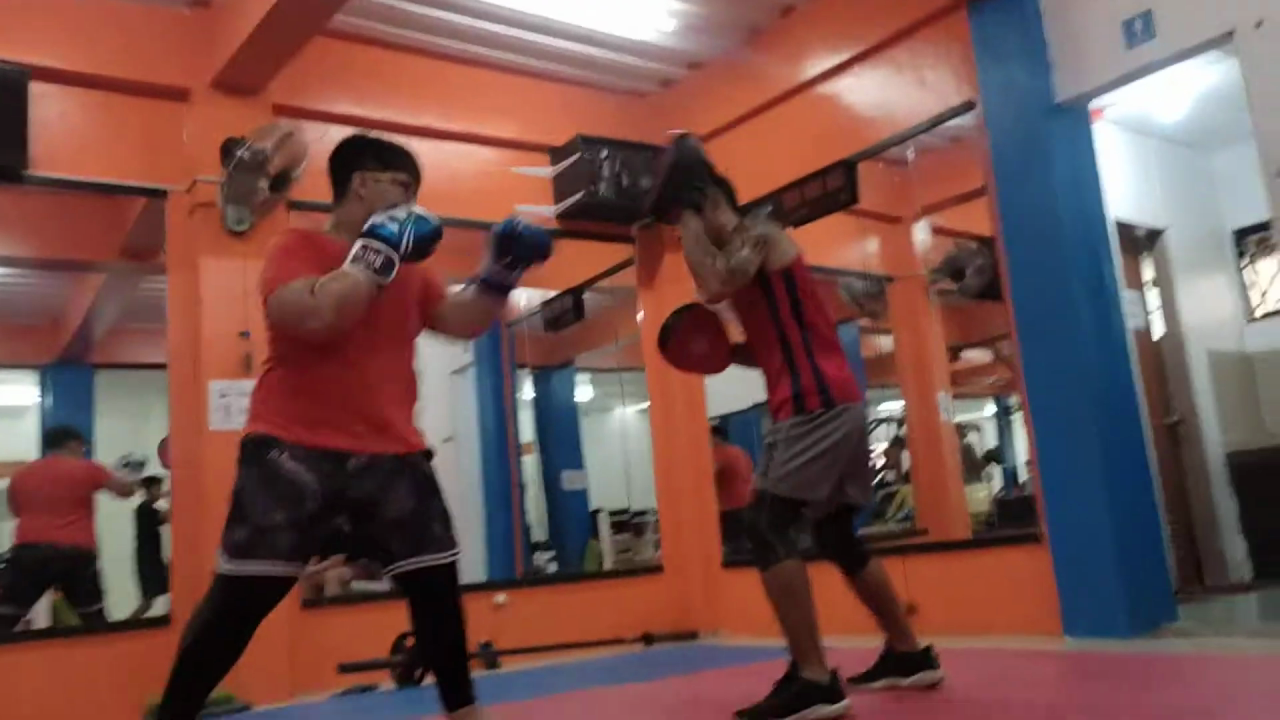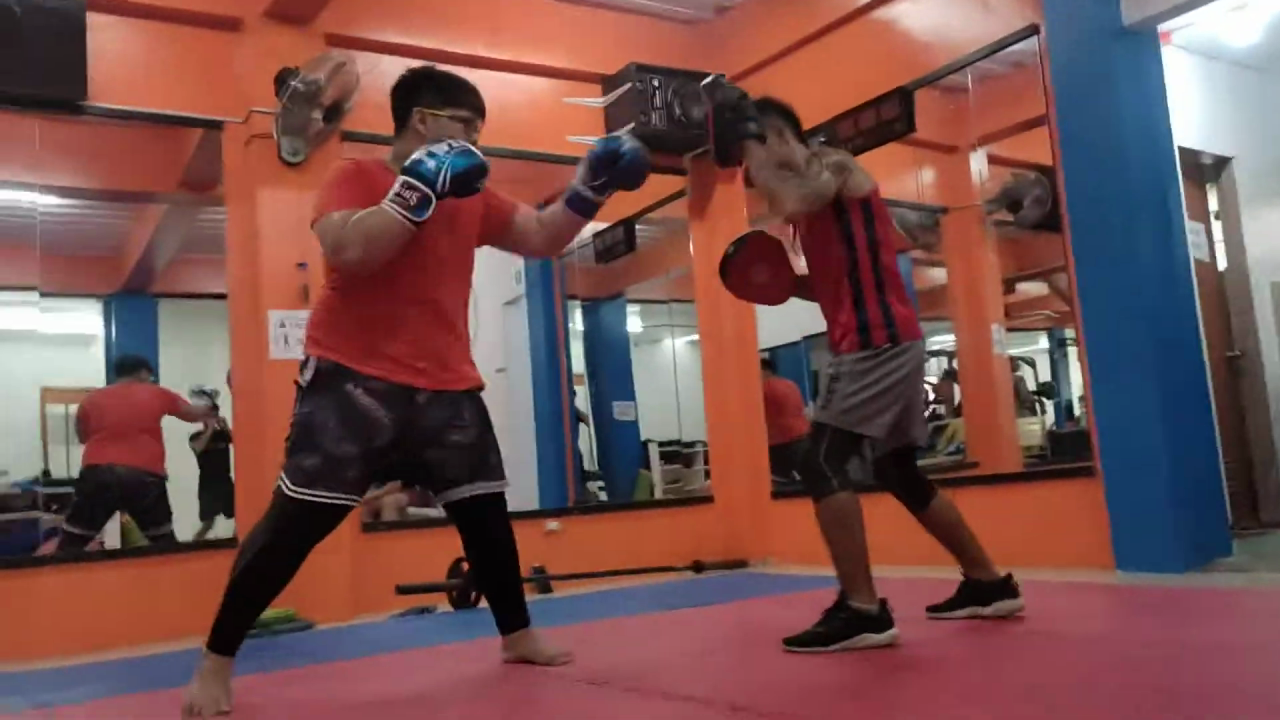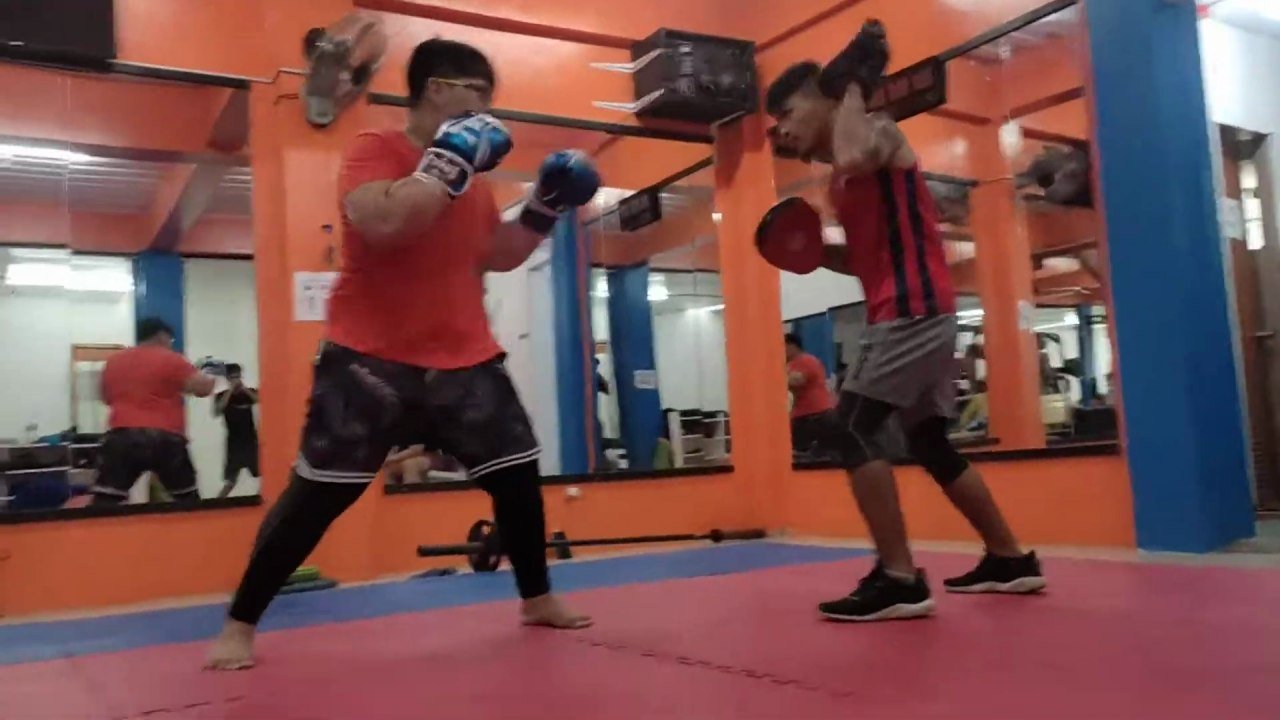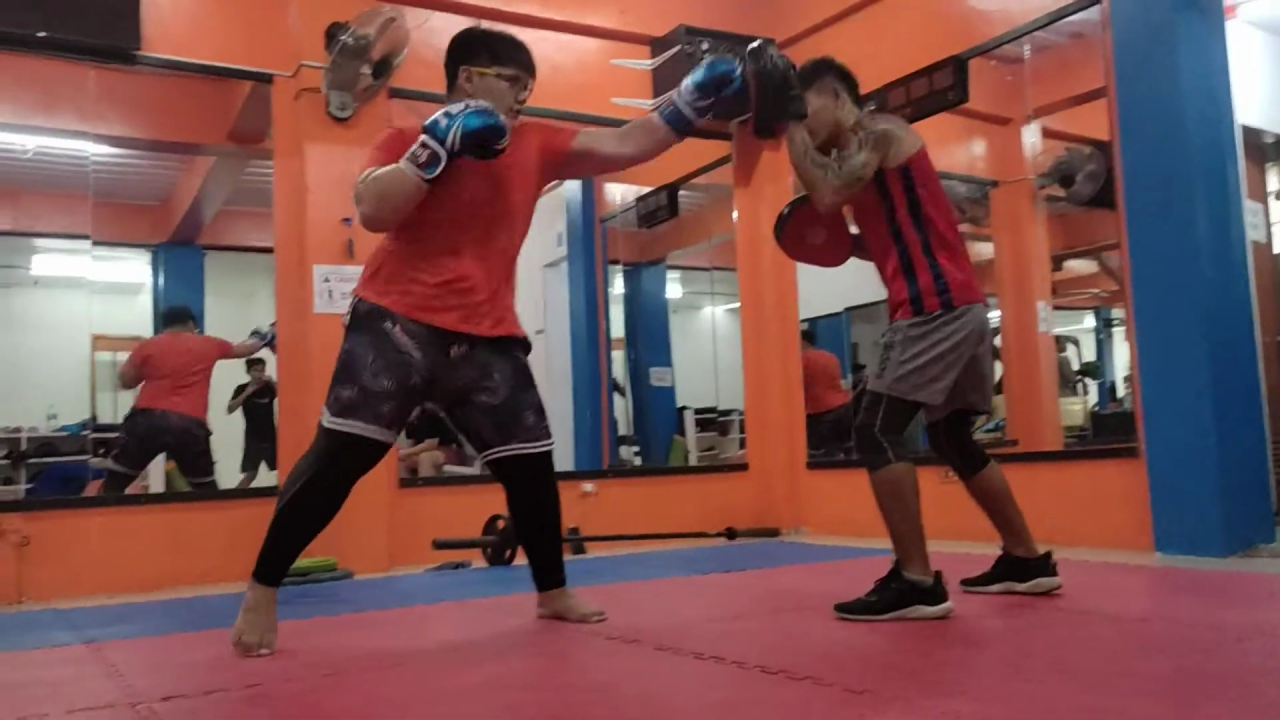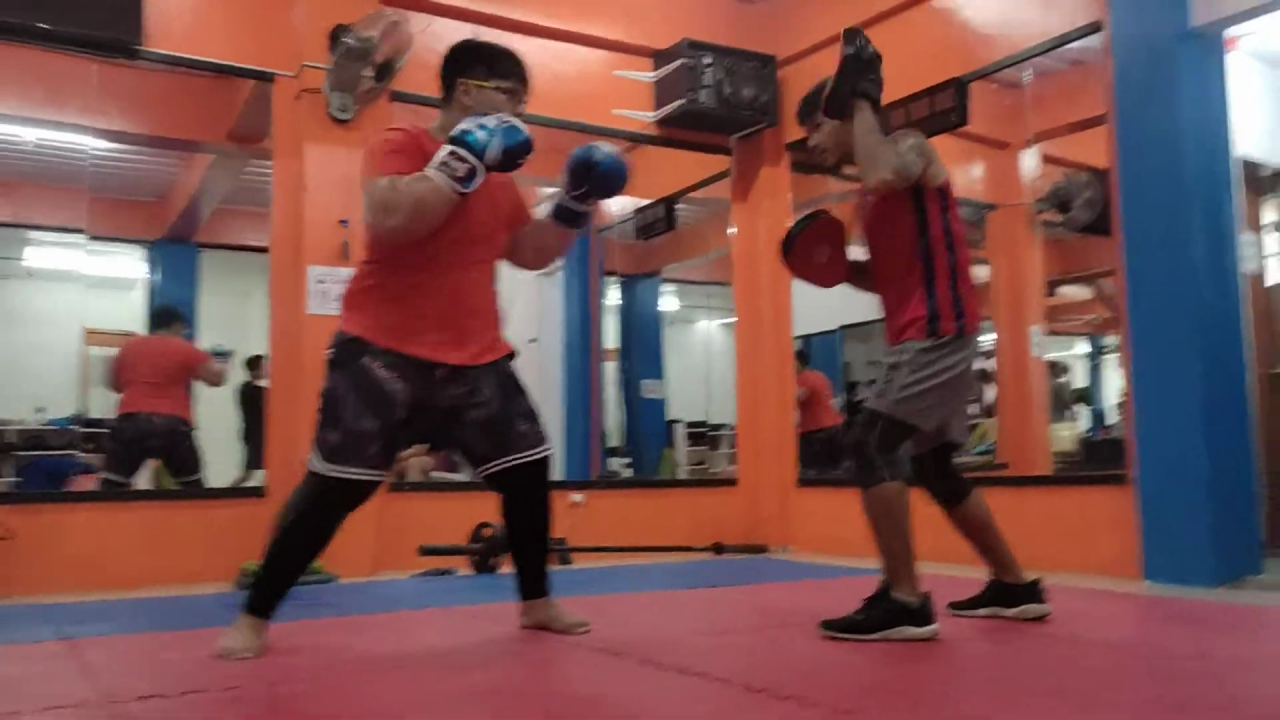
dt=0.2s
person 1, frame 1
left shoulder: (403, 268)
right shoulder: (299, 246)
left elbow: (464, 319)
right elbow: (313, 319)
left wrist: (501, 269)
right wrist: (379, 251)
left hip: (388, 455)
right hip: (294, 450)
left knee: (434, 579)
right knee: (244, 593)
person 1, frame 2
left shoulder: (470, 197)
right shoulder: (358, 176)
left elbow: (540, 238)
right elbow: (351, 251)
left wrist: (593, 186)
right wrist: (420, 187)
left hip: (443, 387)
right hip: (352, 378)
left knee: (486, 509)
right knee: (301, 517)
left ankle: (518, 636)
right ankle: (216, 662)
person 1, frame 3
left shoulder: (471, 175)
right shoulder: (375, 149)
left elbow: (500, 255)
right elbow: (384, 224)
left wrist: (548, 201)
right wrist: (452, 160)
left hip: (465, 362)
right hip: (369, 358)
left knee: (518, 473)
right knee: (319, 493)
left ankle: (537, 599)
right ankle: (238, 624)
person 1, frame 4
left shoulder: (534, 145)
right shoulder: (406, 138)
left elbow: (621, 147)
right elbow: (375, 211)
left wrist: (690, 103)
right wrist: (436, 144)
left hip: (486, 338)
right hip: (398, 323)
left knee: (529, 466)
right knee: (341, 454)
left ankle: (553, 593)
right ankle: (263, 594)
person 1, frame 5
left shoulder: (501, 171)
right shoulder: (401, 144)
left elbow: (534, 252)
right elbow: (394, 222)
left wrist: (577, 200)
right wrist: (464, 157)
left hip: (475, 360)
right hip: (383, 351)
left knee: (529, 471)
right knee: (338, 486)
left ankle: (537, 602)
right ankle: (252, 616)
person 2, frame 1
left shoulder: (755, 233)
right shoulder: (741, 258)
left elbow: (711, 286)
left wrist: (687, 208)
left hip: (814, 405)
right hip: (832, 404)
left knee: (768, 529)
right knee: (836, 534)
right ankle: (908, 653)
person 2, frame 2
left shoulder: (831, 164)
right shoulder: (814, 190)
left elbow: (792, 206)
left wrist: (750, 142)
left hip: (877, 341)
right hip: (890, 342)
left knee: (821, 462)
right knee: (897, 472)
left ankle: (862, 609)
right ankle: (988, 582)
person 2, frame 3
left shoulder: (877, 131)
right shoulder: (843, 180)
left elbow: (853, 157)
left wrist: (852, 86)
right wrist: (815, 253)
left hip: (913, 312)
right hip: (910, 315)
left knee: (852, 431)
right knee: (929, 442)
left ankle: (898, 577)
right ankle: (1010, 559)
person 2, frame 4
left shoulder: (880, 130)
right shoulder: (866, 159)
left elbow: (826, 195)
left wrist: (789, 124)
left hip: (935, 309)
right hip: (959, 308)
left knee: (875, 431)
right knee: (951, 437)
left ankle: (916, 581)
right ankle: (1027, 559)
person 2, frame 5
left shoulder: (911, 147)
right shoulder: (875, 196)
left elbow: (884, 175)
left wrist: (859, 103)
right wrist: (839, 268)
left hip: (937, 332)
right hip: (932, 336)
left knee: (870, 447)
right knee: (933, 466)
left ankle: (906, 600)
right ankle: (1015, 587)
person 3, frame 1
left shoulder: (21, 474)
right shoulder: (86, 469)
right elbow: (126, 488)
right wrist: (130, 468)
left hip: (31, 550)
right hip: (77, 553)
right knee: (95, 621)
person 3, frame 2
left shoulder: (91, 399)
right shoulder: (157, 395)
left elbow: (82, 436)
right elbow: (195, 414)
right wrist: (207, 407)
left hip: (97, 474)
right hip: (142, 476)
left knee: (71, 543)
right knee: (164, 541)
person 3, frame 3
left shoulder: (113, 362)
right shoulder: (171, 360)
left elbow: (108, 398)
right elbow: (202, 388)
left hip: (122, 436)
right hip: (166, 439)
left knee: (103, 503)
right knee: (189, 501)
person 3, frame 4
left shoulder: (147, 347)
right shoulder: (209, 345)
left elbow: (126, 381)
right elbow: (244, 349)
right wrist: (261, 339)
left hip: (147, 419)
right hip: (189, 425)
left knee: (114, 484)
right knee: (206, 489)
person 3, frame 5
left shoulder: (128, 349)
right shoulder: (185, 350)
left elbow: (117, 386)
right elbow: (216, 378)
right wrist: (220, 360)
left hip: (131, 423)
right hip: (173, 425)
left knee: (111, 487)
right knee: (193, 488)
